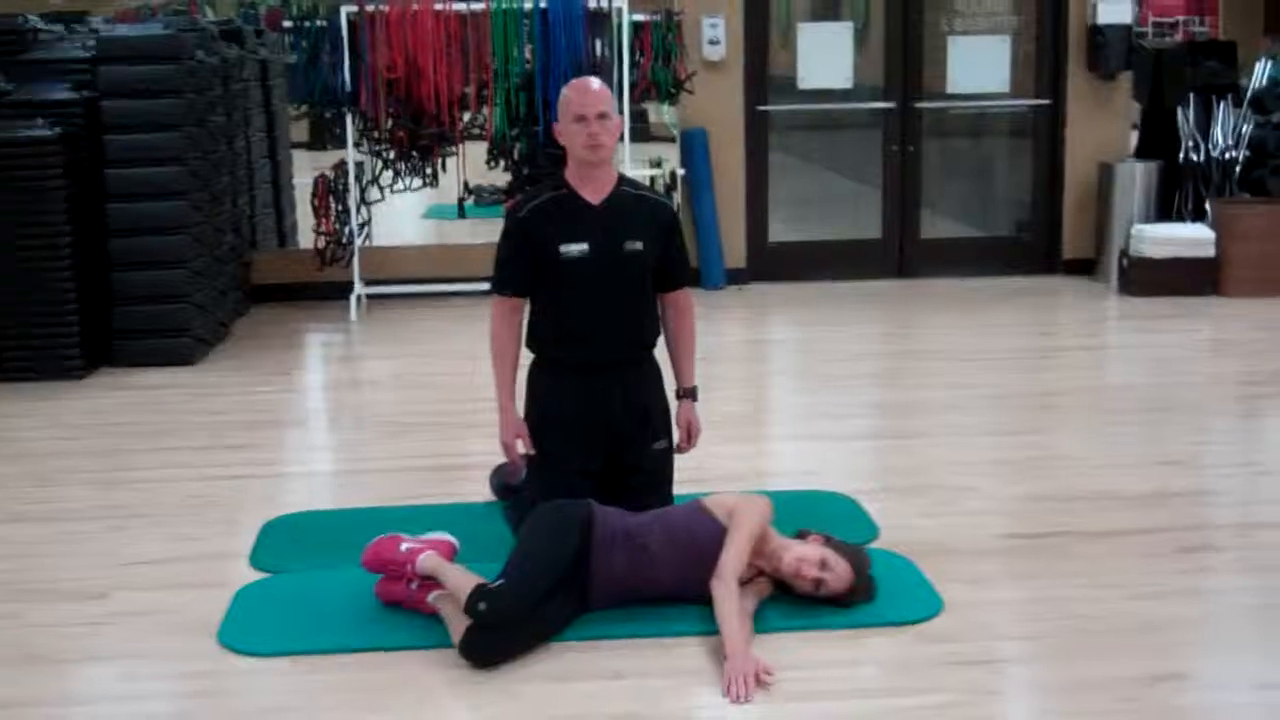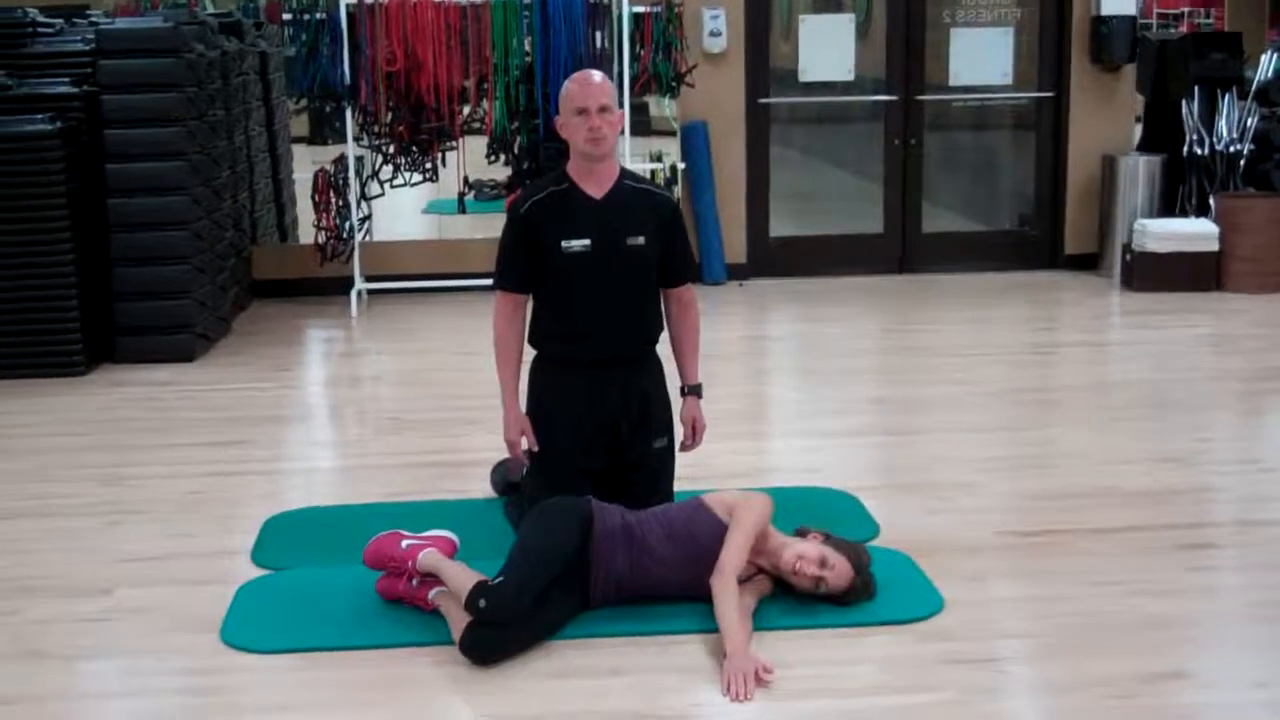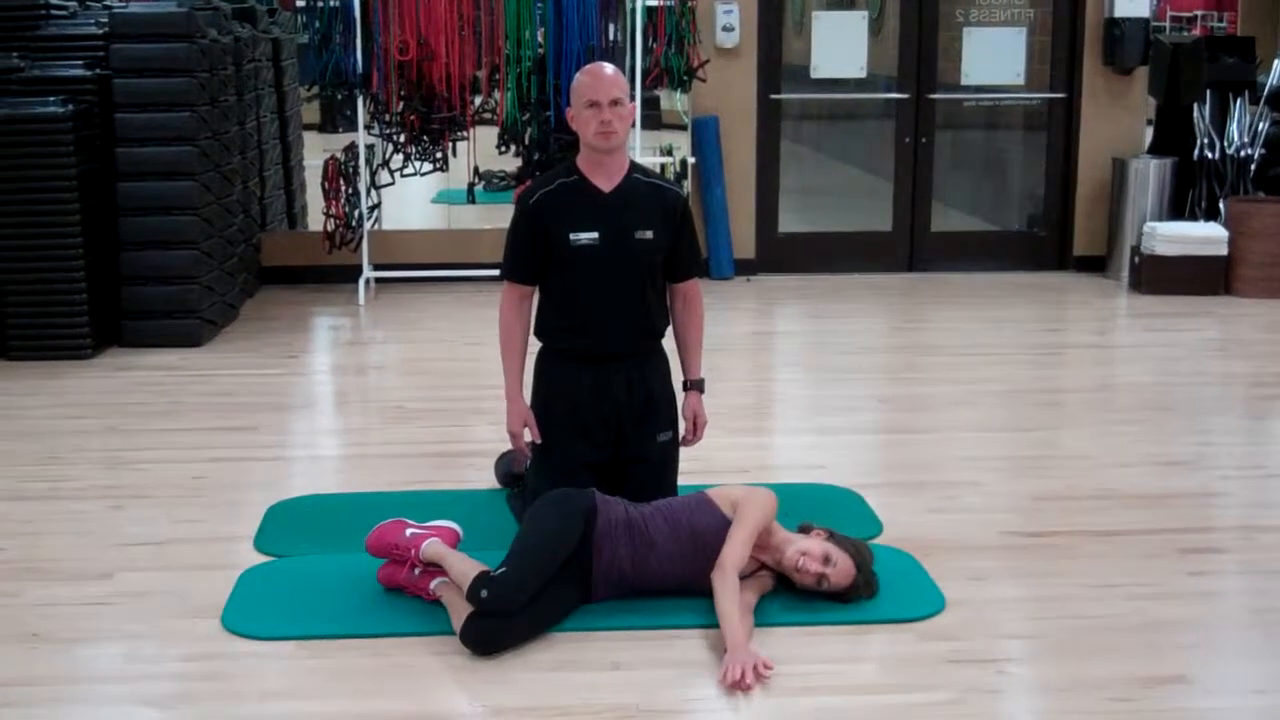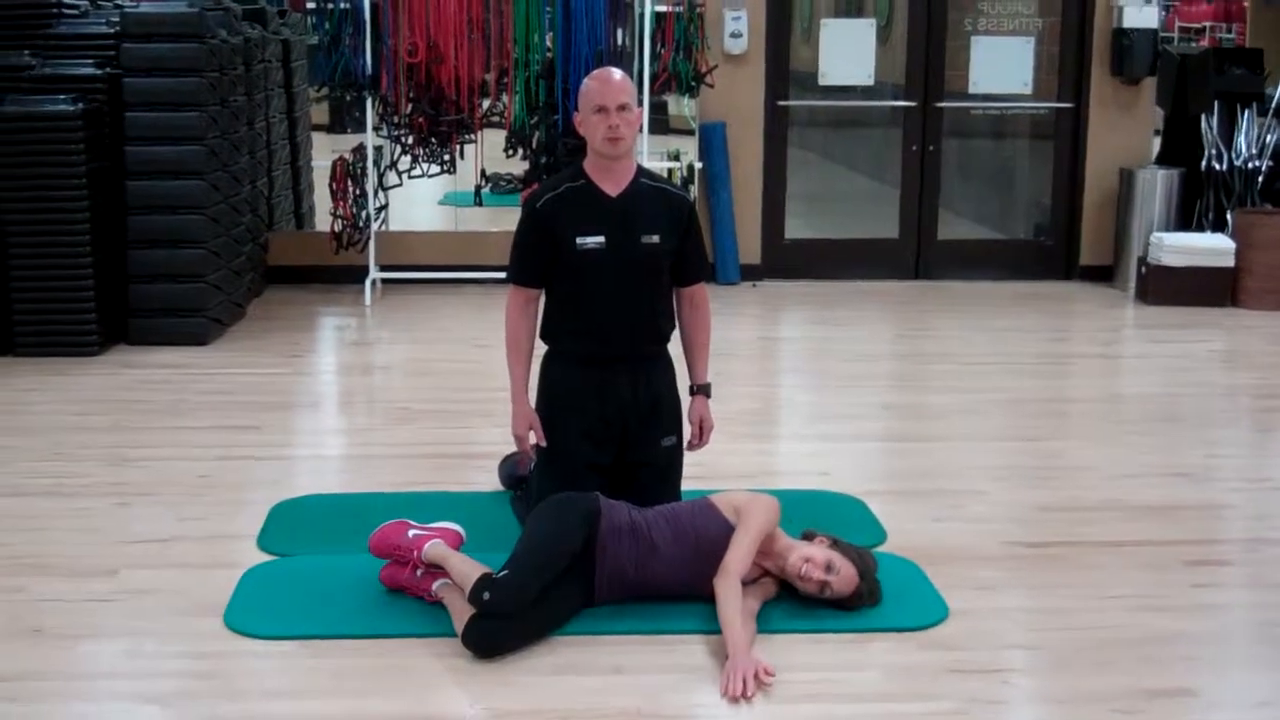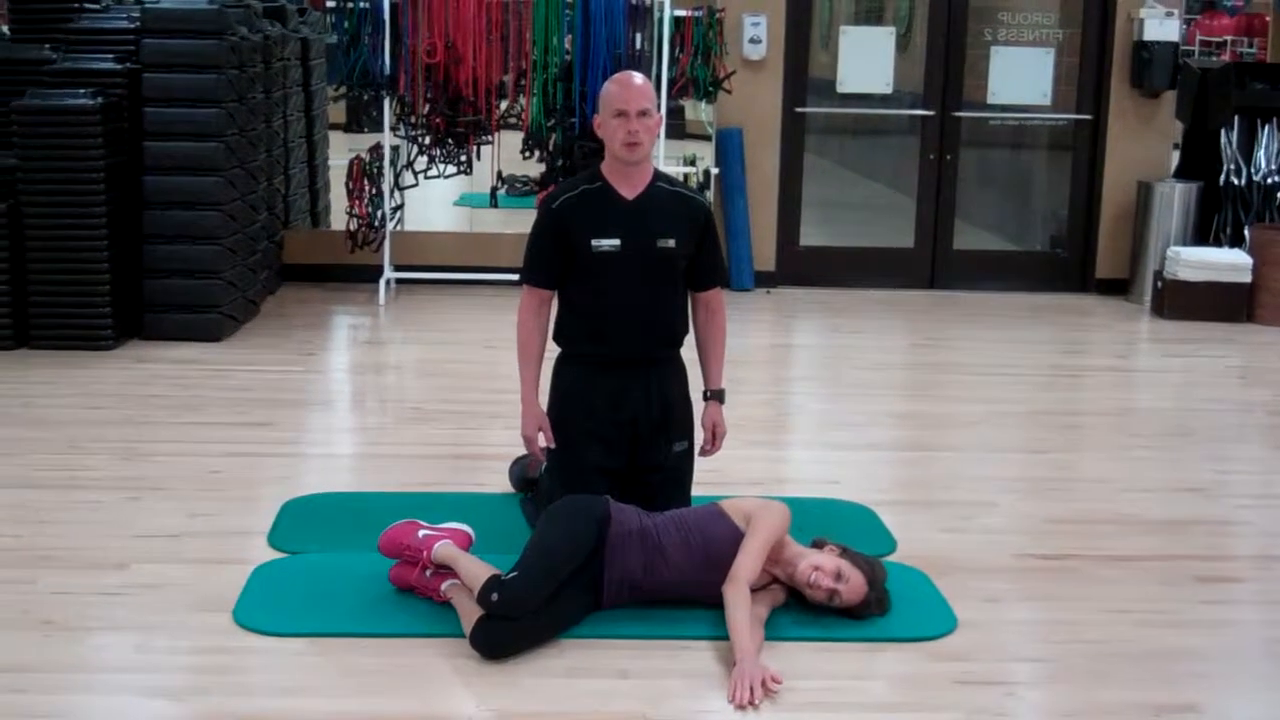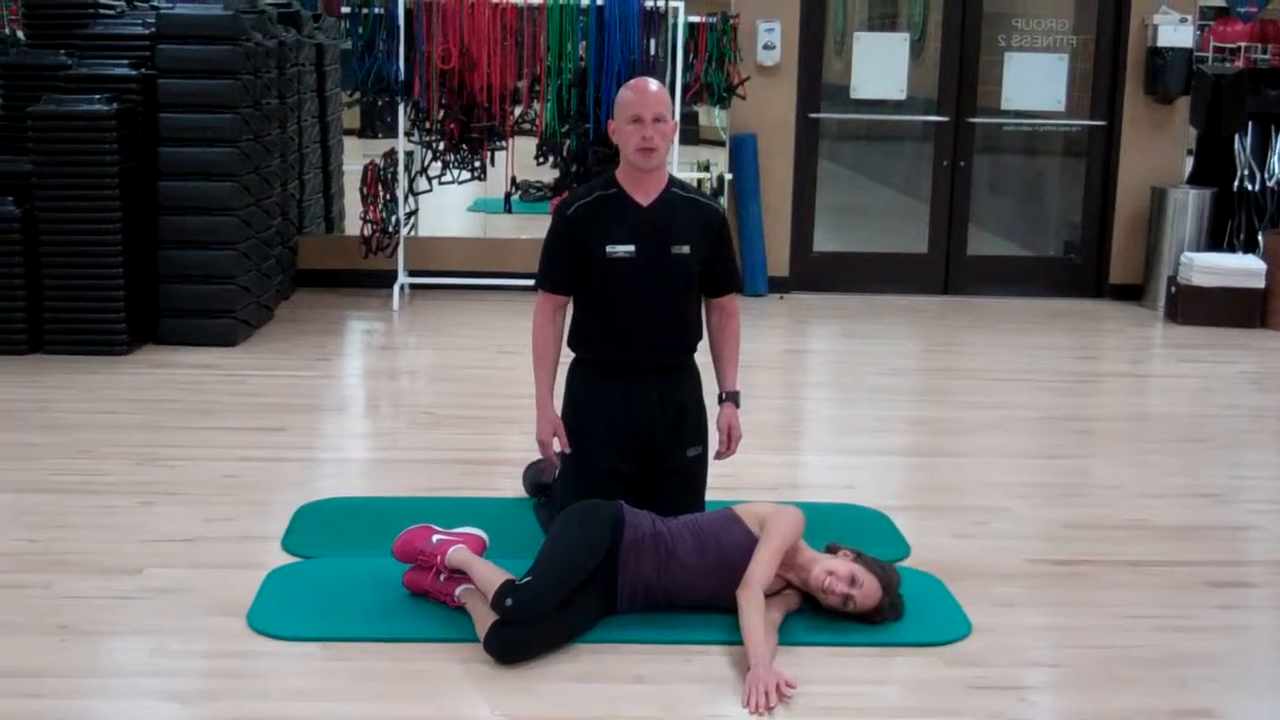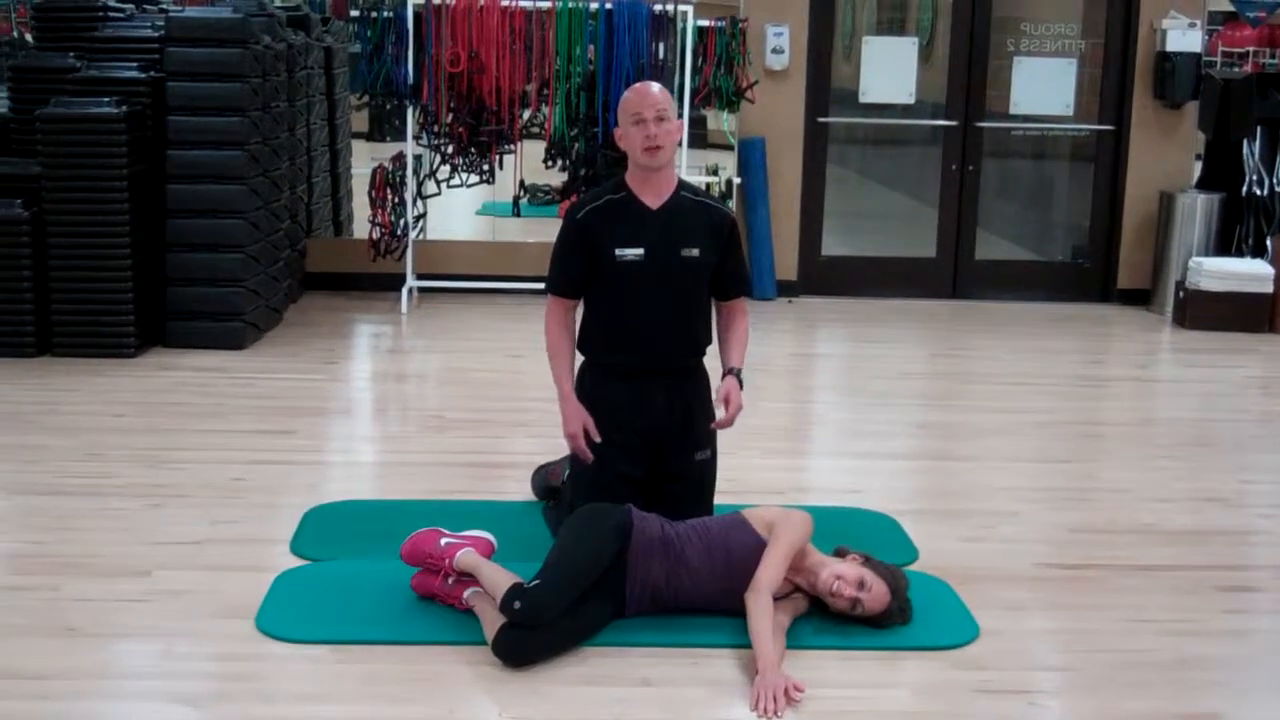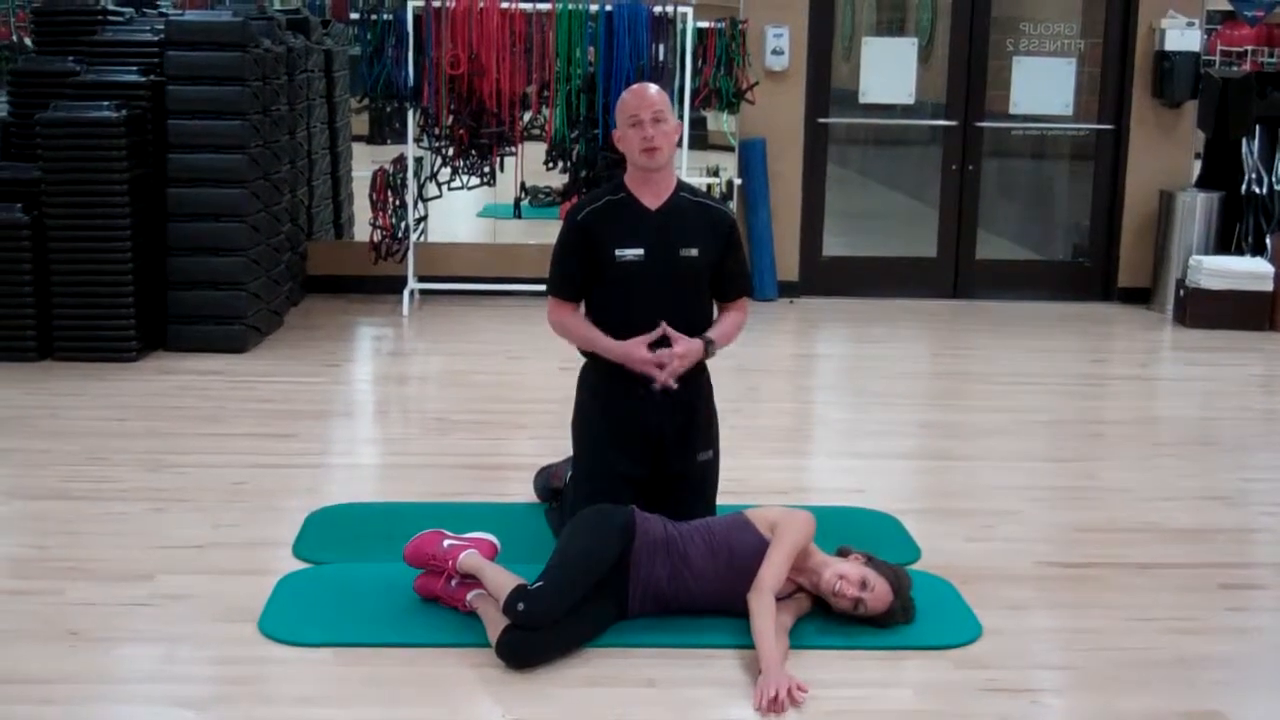
dt=0.4s
person 1, frame 1
left shoulder: (760, 585)
right shoulder: (756, 510)
left elbow: (735, 604)
right elbow: (722, 579)
left wrist: (741, 651)
right wrist: (738, 654)
left hip: (587, 592)
right hip: (577, 531)
left knee: (484, 648)
right knee: (497, 609)
left ankle: (431, 592)
right ankle: (423, 558)
person 1, frame 2
left shoulder: (760, 583)
right shoulder: (757, 507)
left elbow: (737, 604)
right elbow: (722, 575)
left wrist: (738, 650)
right wrist: (738, 652)
left hip: (587, 592)
right hip: (576, 528)
left knee: (484, 647)
right knee: (499, 606)
left ankle: (429, 589)
right ankle: (424, 554)
person 1, frame 3
left shoulder: (761, 580)
right shoulder: (761, 502)
left elbow: (737, 600)
right elbow: (723, 571)
left wrist: (738, 647)
right wrist: (738, 648)
left hip: (589, 584)
right hip: (580, 519)
left knee: (484, 636)
right knee: (500, 595)
left ankle: (433, 579)
right ankle: (426, 542)
person 1, frame 4
left shoulder: (765, 587)
right shoulder: (764, 509)
left elbow: (740, 606)
right elbow: (726, 578)
left wrist: (740, 654)
right wrist: (739, 655)
left hip: (591, 588)
right hip: (584, 522)
left knee: (486, 639)
right knee: (503, 597)
left ankle: (436, 582)
right ankle: (430, 544)
person 1, frame 5
left shoulder: (773, 593)
right shoulder: (775, 515)
left elbow: (750, 613)
right elbow: (735, 584)
left wrist: (748, 660)
right wrist: (746, 660)
left hip: (601, 591)
right hip: (594, 526)
left knee: (494, 640)
right knee: (512, 599)
left ankle: (444, 581)
right ankle: (437, 545)
person 1, frame 6
left shoulder: (788, 599)
right shoulder: (789, 520)
left elbow: (763, 617)
right elbow: (748, 589)
left wrist: (761, 666)
right wrist: (761, 666)
left hip: (614, 596)
right hip: (608, 531)
left knee: (508, 646)
right knee: (525, 605)
left ankle: (458, 585)
right ankle: (452, 550)
person 1, frame 7
left shoulder: (796, 601)
right shoulder: (797, 524)
left elbow: (771, 620)
right elbow: (758, 592)
left wrist: (768, 670)
right wrist: (769, 668)
left hip: (623, 597)
right hip: (616, 534)
left knee: (515, 647)
right knee: (532, 608)
left ankle: (466, 589)
right ankle: (461, 553)
person 1, frame 8
left shoulder: (798, 603)
right shoulder: (800, 524)
left elbow: (774, 623)
right elbow: (759, 593)
left wrist: (773, 670)
right wrist: (772, 670)
left hip: (625, 601)
right hip: (619, 535)
right knee: (535, 609)
left ankle: (467, 591)
right ankle: (464, 556)
person 2, frame 1
left shoulder: (654, 211)
right shoulder: (531, 215)
left elbow: (676, 303)
right elbow: (507, 312)
left wrist: (687, 393)
right wrist: (507, 407)
left hip: (638, 387)
right hip: (561, 390)
right ankle: (515, 482)
person 2, frame 2
left shoulder: (657, 205)
right shoulder: (532, 210)
left elbow: (680, 299)
right elbow: (510, 308)
left wrist: (692, 390)
right wrist: (510, 405)
left hip: (641, 384)
right hip: (561, 386)
right ankle: (516, 478)
person 2, frame 3
left shoulder: (666, 199)
right shoulder: (541, 201)
left elbow: (685, 294)
right elbow: (517, 298)
left wrist: (694, 385)
right wrist: (514, 395)
left hip: (645, 378)
right hip: (566, 379)
right ankle: (522, 472)
person 2, frame 4
left shoulder: (673, 204)
right shoulder: (547, 205)
left elbow: (692, 298)
right elbow: (523, 302)
left wrist: (700, 390)
right wrist: (519, 398)
left hip: (651, 382)
right hip: (571, 382)
right ankle: (527, 475)
person 2, frame 5
left shoulder: (689, 209)
right shoulder: (564, 207)
left elbow: (709, 304)
right elbow: (535, 303)
left wrist: (714, 395)
right wrist: (529, 399)
left hip: (663, 387)
right hip: (583, 385)
right ankle: (537, 476)
person 2, frame 6
left shoulder: (704, 215)
right shoulder: (578, 212)
left elbow: (723, 309)
right elbow: (550, 308)
left wrist: (729, 397)
right wrist: (544, 404)
left hip: (677, 391)
right hip: (598, 390)
right ankle: (551, 480)
person 2, frame 7
left shoulder: (714, 218)
right shoulder: (589, 216)
left elbow: (732, 308)
right elbow: (560, 310)
left wrist: (732, 372)
right wrist: (567, 399)
left hip: (686, 394)
right hip: (607, 392)
right ankle: (561, 481)
person 2, frame 8
left shoulder: (714, 218)
right shoulder: (589, 217)
left elbow: (735, 307)
right elbow: (561, 310)
left wrist: (703, 345)
right wrist: (617, 350)
left hip: (688, 394)
right hip: (609, 392)
right ankle: (564, 485)
